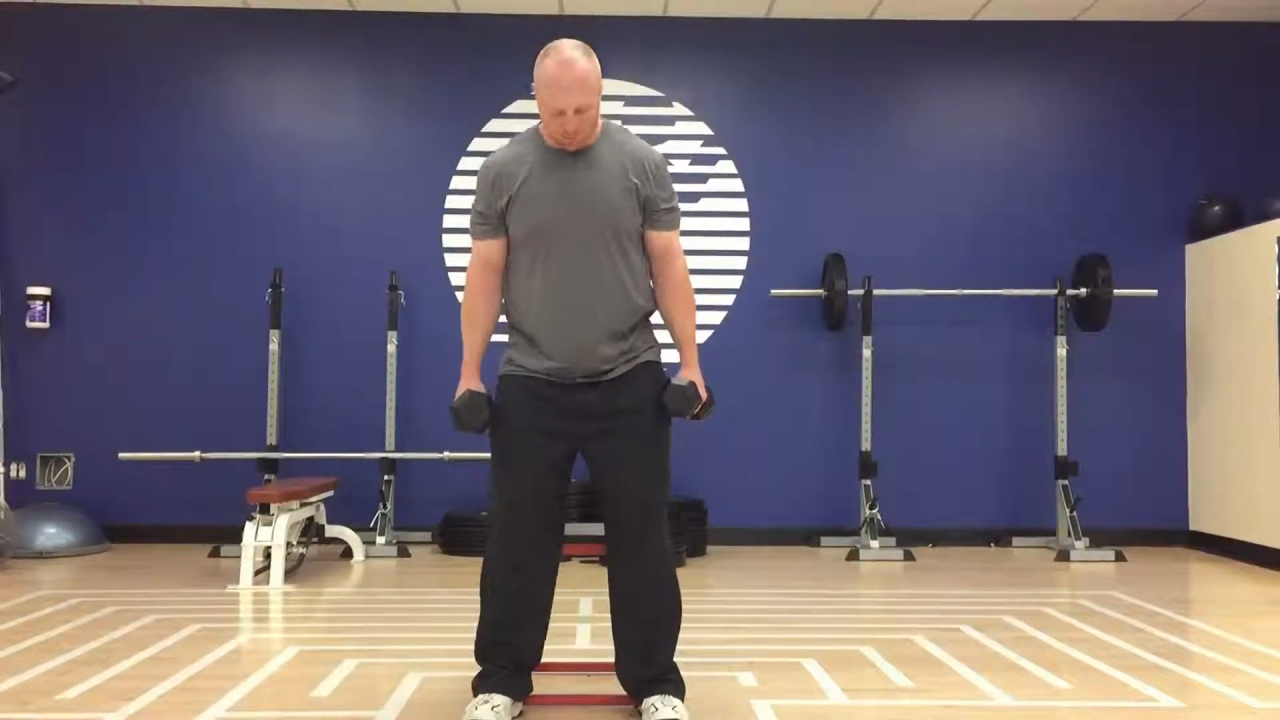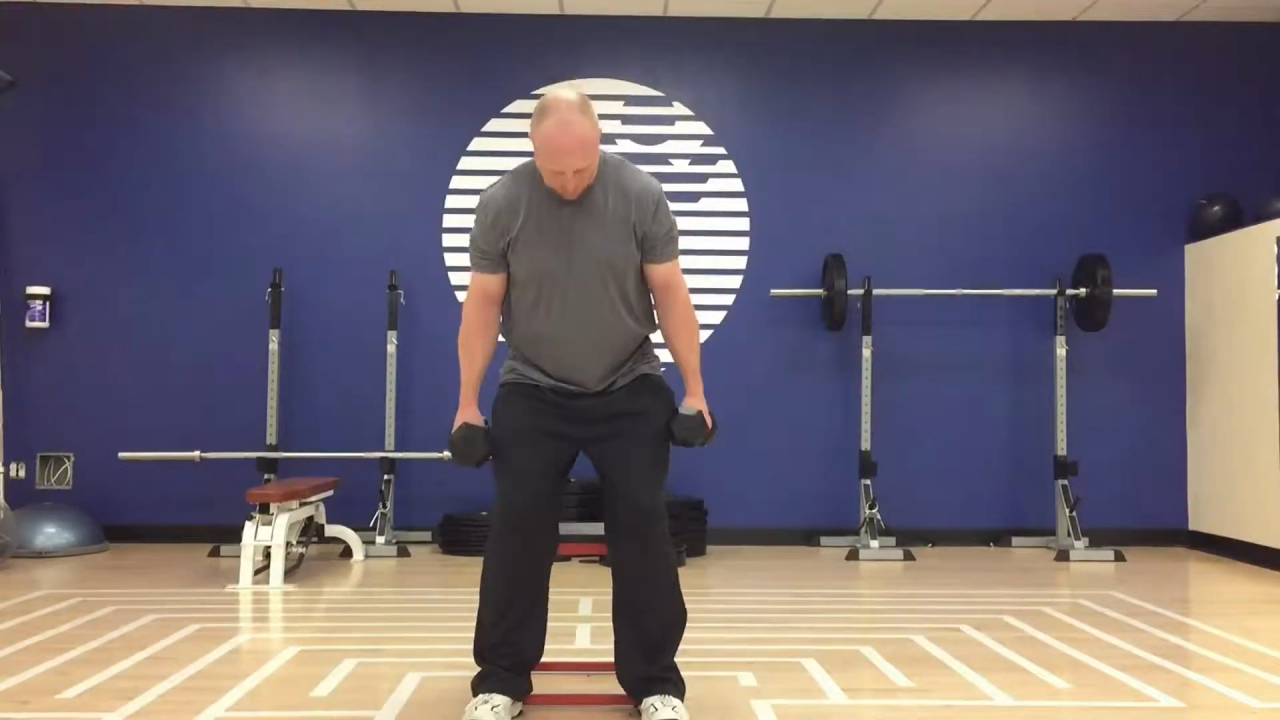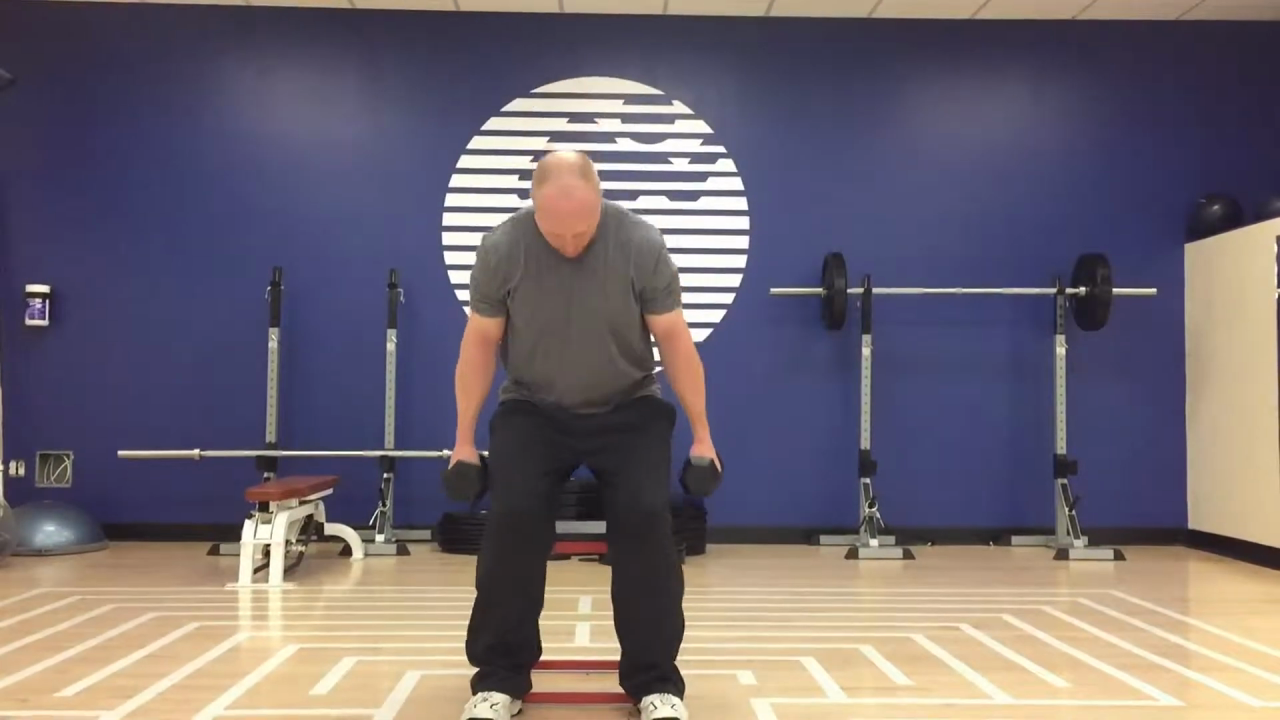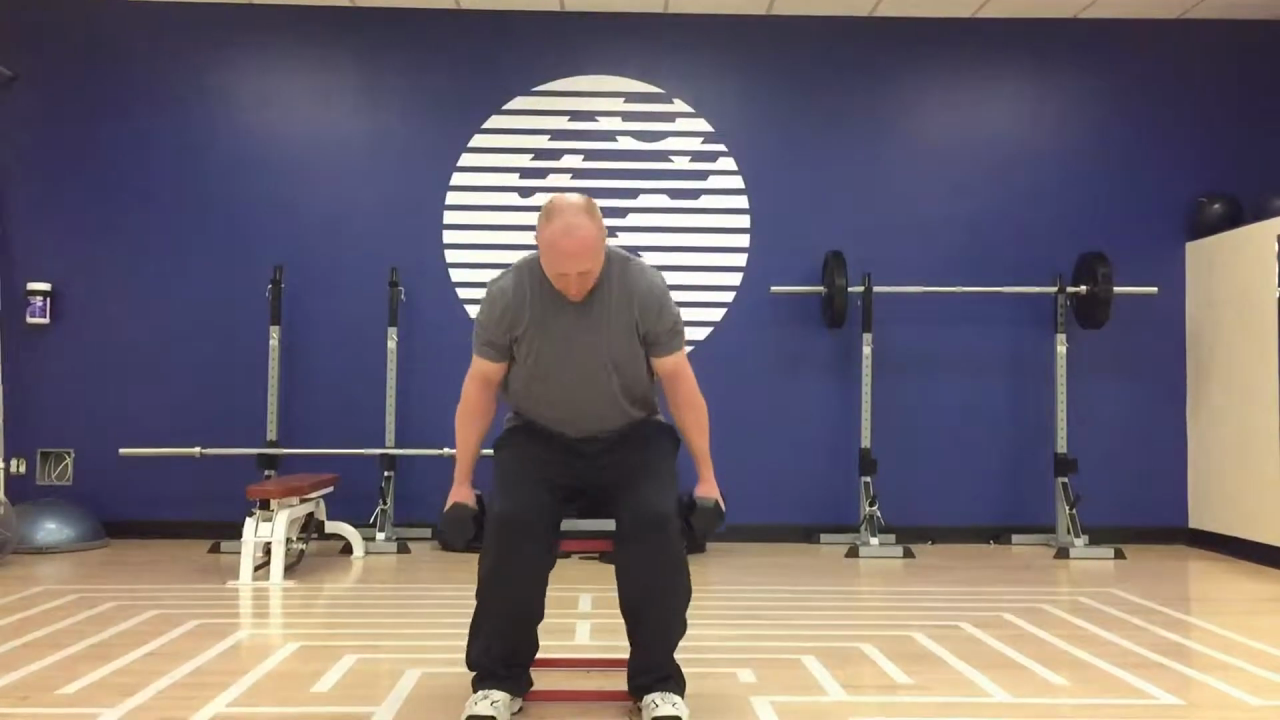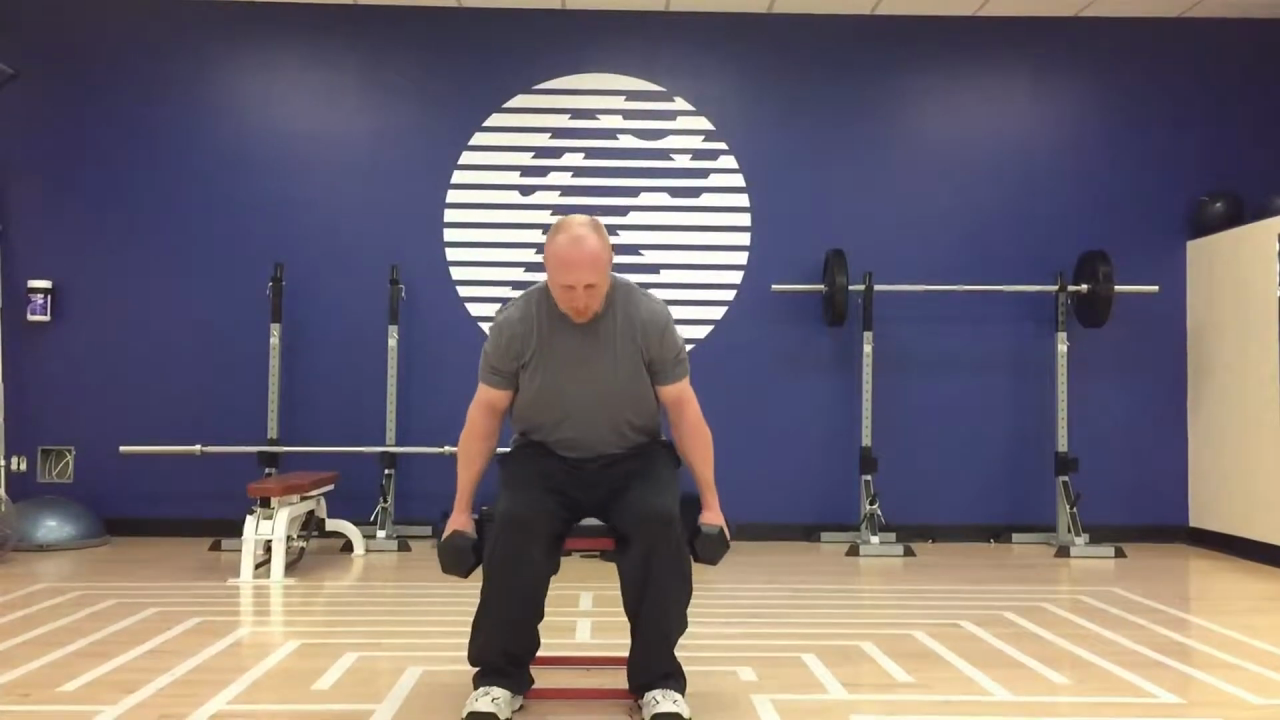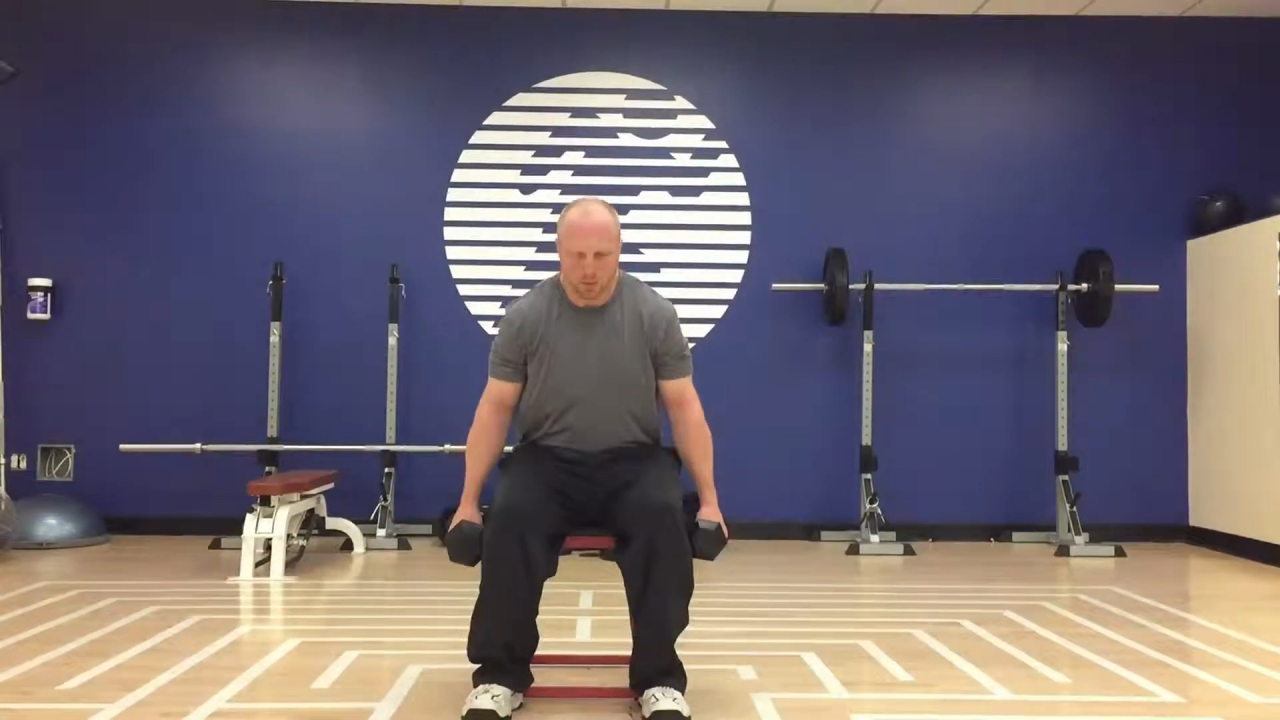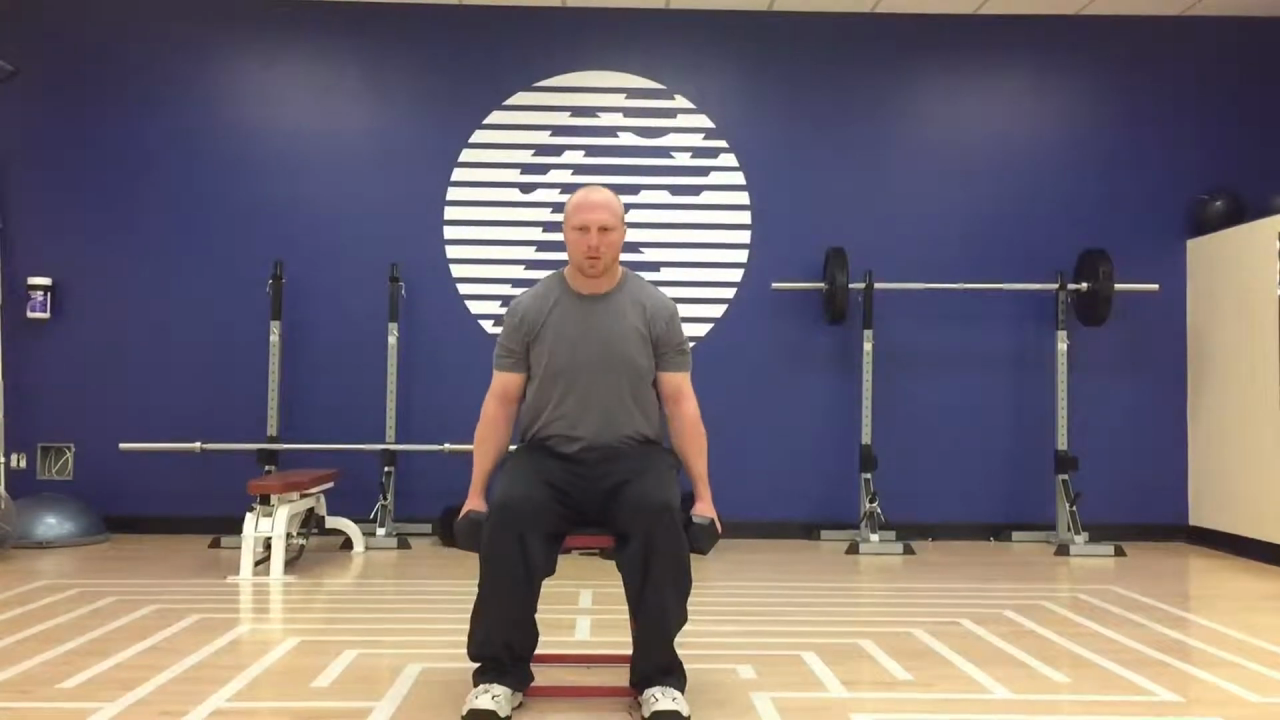
dt=0.2s
person 1, frame 1
left shoulder: (641, 162)
right shoulder: (504, 169)
left elbow: (668, 266)
right elbow: (486, 274)
left wrist: (690, 361)
right wrist: (470, 370)
left hip: (628, 381)
right hip: (531, 383)
left knee: (640, 530)
right knee: (520, 530)
person 1, frame 2
left shoulder: (640, 195)
right shoulder: (502, 203)
left elbow: (671, 295)
right elbow: (483, 305)
left wrist: (694, 389)
right wrist: (468, 399)
left hip: (629, 390)
right hip: (533, 391)
left knee: (641, 524)
right knee: (519, 526)
person 1, frame 3
left shoulder: (640, 244)
right shoulder: (501, 249)
left elbow: (674, 341)
right elbow: (481, 343)
left wrist: (700, 432)
right wrist: (465, 437)
left hip: (628, 409)
right hip: (533, 410)
left knee: (645, 521)
right knee: (513, 522)
person 1, frame 4
left shoulder: (644, 288)
right shoulder: (508, 295)
left elbow: (678, 381)
right elbow: (482, 385)
left wrist: (705, 474)
right wrist: (462, 480)
left hip: (631, 436)
right hip: (538, 439)
left knee: (654, 523)
right knee: (512, 524)
person 1, frame 5
left shoulder: (649, 318)
right shoulder: (515, 324)
left elbow: (683, 410)
right elbow: (486, 413)
left wrist: (710, 501)
right wrist: (461, 508)
left hip: (633, 458)
right hip: (544, 459)
left knee: (659, 522)
right knee: (514, 525)
right ankle: (499, 678)
person 1, frame 6
left shoulder: (654, 315)
right shoulder: (524, 318)
left elbow: (685, 408)
right elbow: (495, 408)
left wrist: (709, 498)
right wrist: (468, 500)
left hip: (632, 461)
right hip: (547, 462)
left knee: (661, 516)
right knee: (511, 518)
right ankle: (499, 676)
person 1, frame 7
left shoulder: (655, 309)
right shoulder: (528, 310)
left elbow: (680, 403)
right elbow: (501, 401)
left wrist: (703, 494)
right wrist: (476, 491)
left hip: (632, 460)
right hip: (547, 460)
left knee: (660, 515)
right knee: (508, 513)
left ankle: (658, 676)
right ankle: (499, 674)
